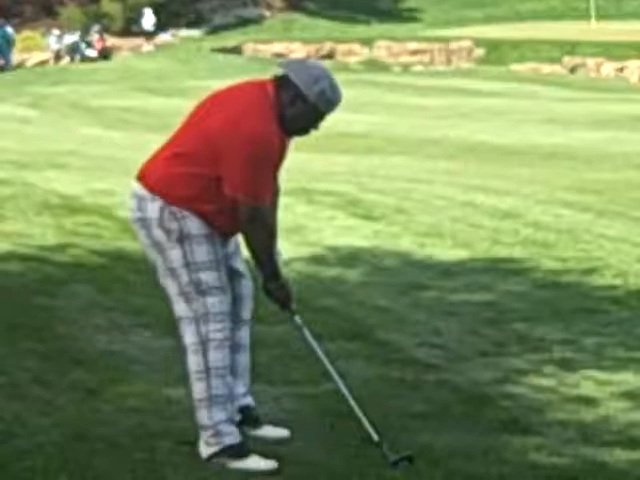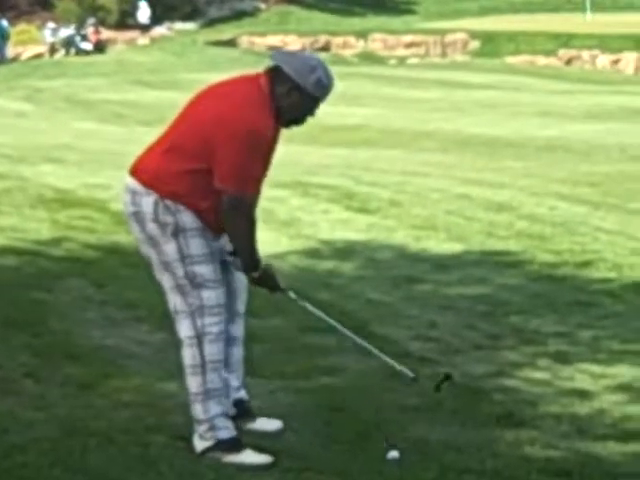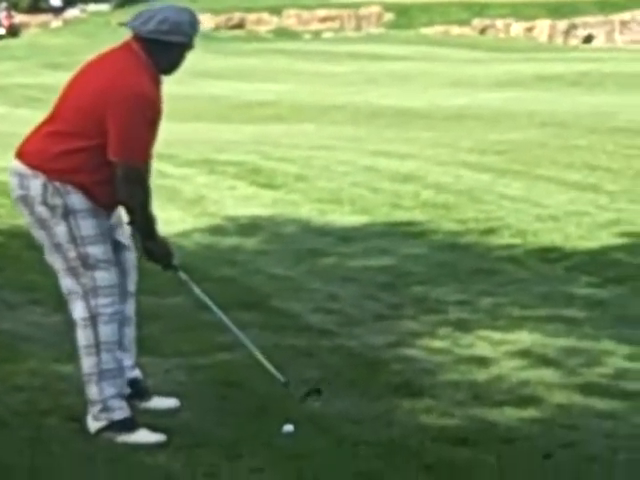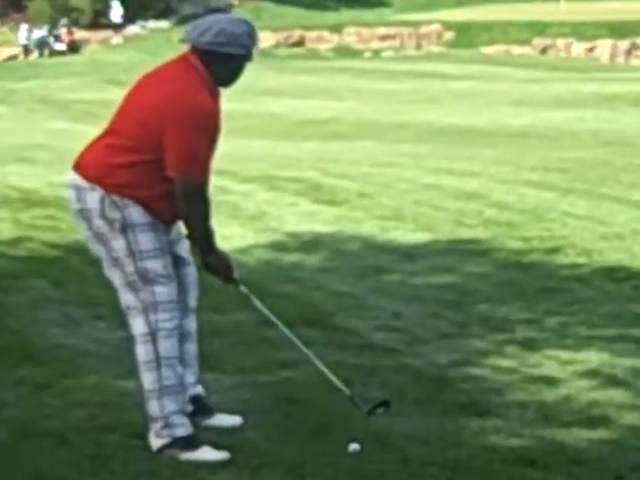
dt=0.7s
person 1, frame 1
left shoulder: (266, 103)
right shoulder: (253, 128)
left elbow: (267, 188)
right elbow: (251, 214)
left wrist: (272, 255)
right wrist: (272, 276)
left hip: (201, 210)
right hip: (171, 211)
left knee: (237, 303)
right knee: (209, 320)
left ankle: (237, 408)
right ankle: (218, 439)
person 1, frame 2
left shoulder: (256, 98)
right shoulder: (247, 120)
left elbow: (241, 195)
right elbow: (235, 205)
left wrist: (244, 255)
right wrist: (252, 264)
left hip: (191, 206)
right hip: (164, 207)
left knee: (229, 298)
right knee: (204, 315)
left ankle: (231, 403)
right ankle: (213, 434)
person 1, frame 3
left shoulder: (126, 63)
right shoulder: (135, 89)
left elbow: (125, 169)
right elbow: (130, 176)
left wrist: (139, 227)
right wrist: (149, 235)
left hip: (78, 185)
right hip: (53, 187)
left knee: (120, 278)
right knee: (98, 294)
left ankle: (125, 382)
right ankle: (106, 413)
person 1, frame 4
left shoulder: (185, 74)
right shoulder: (193, 104)
left elbow: (185, 184)
right elbow: (190, 191)
right wrist: (209, 251)
left hip: (138, 198)
right hip: (111, 200)
left knee: (181, 294)
right knee: (156, 312)
left ankle: (188, 399)
right ankle: (169, 430)
